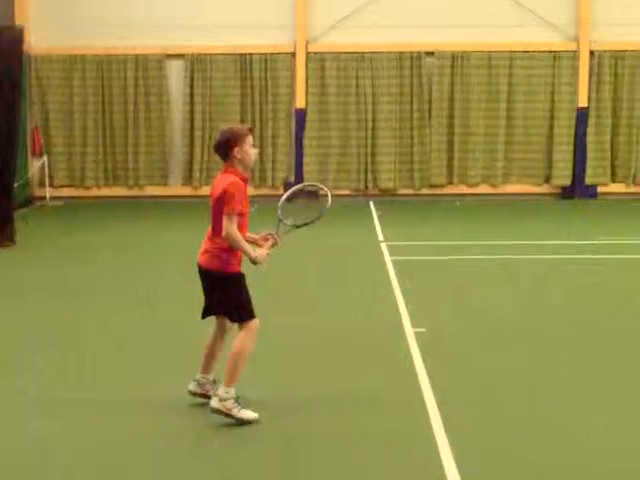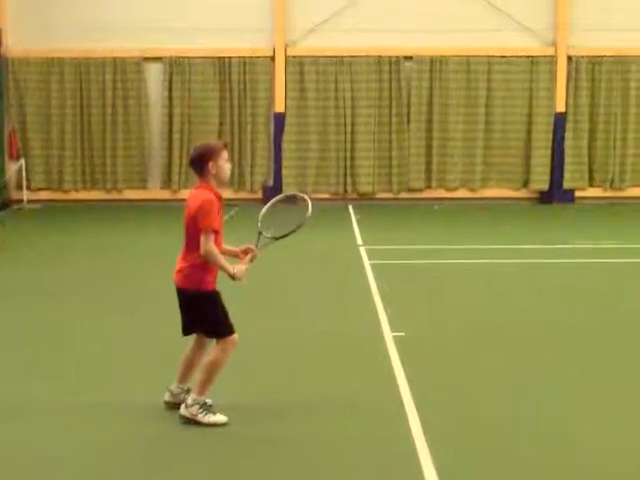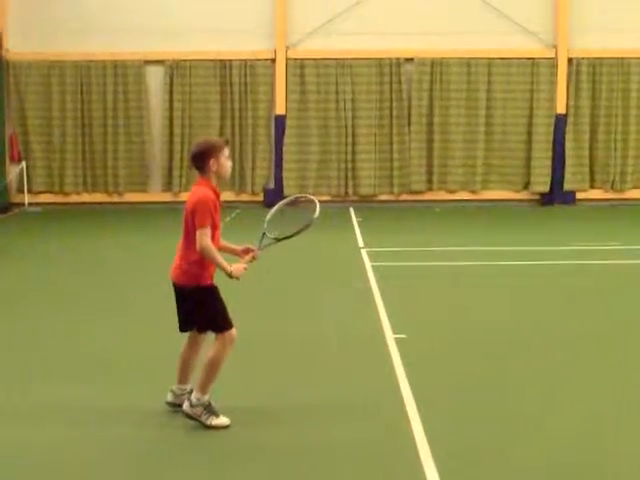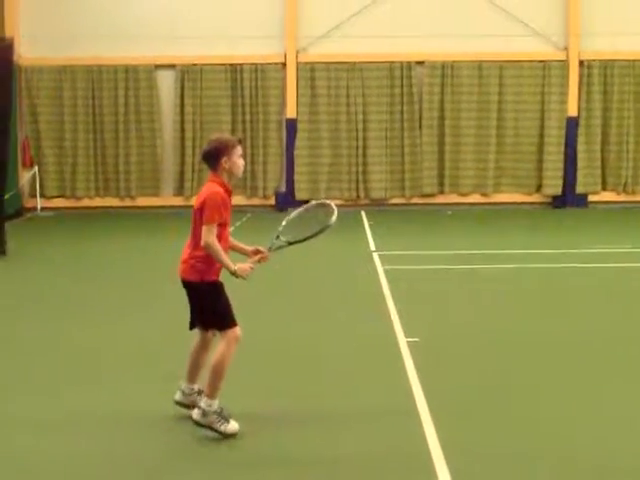
dt=0.4s
person 1, frame 1
left shoulder: (223, 180)
right shoulder: (234, 185)
right elbow: (228, 232)
left wrist: (254, 239)
right wrist: (253, 254)
left hip: (211, 262)
right hip: (223, 265)
left knee: (223, 324)
right knee: (249, 325)
left ankle: (203, 381)
right ankle: (226, 397)
person 1, frame 2
left shoulder: (198, 195)
right shoulder: (208, 201)
right elbow: (206, 250)
left wrist: (234, 251)
right wrist: (232, 271)
left hip: (188, 278)
right hip: (199, 282)
left knee: (204, 337)
right knee: (228, 340)
left ankle: (177, 391)
right ankle: (194, 404)
person 1, frame 3
left shoulder: (202, 193)
right shoulder: (205, 197)
right elbow: (203, 244)
left wrist: (236, 250)
right wrist: (229, 269)
left hip: (185, 275)
right hip: (196, 278)
left knee: (197, 334)
right knee: (226, 335)
left ankle: (180, 391)
right ankle: (198, 402)
person 1, frame 4
left shoulder: (216, 191)
right shoulder: (215, 194)
right elbow: (208, 241)
left wrist: (246, 250)
right wrist: (233, 268)
left hip: (196, 272)
right hip: (202, 273)
left knee: (208, 333)
right knee: (231, 335)
left ankle: (188, 391)
right ankle: (208, 408)
